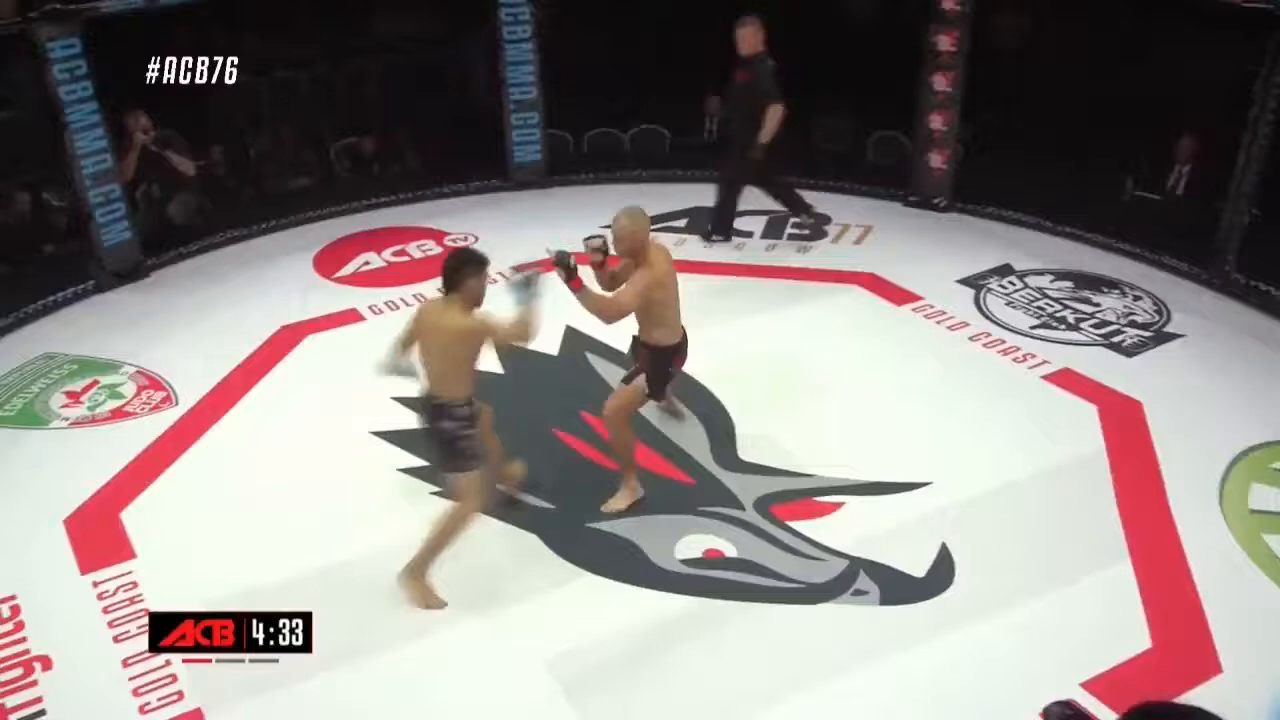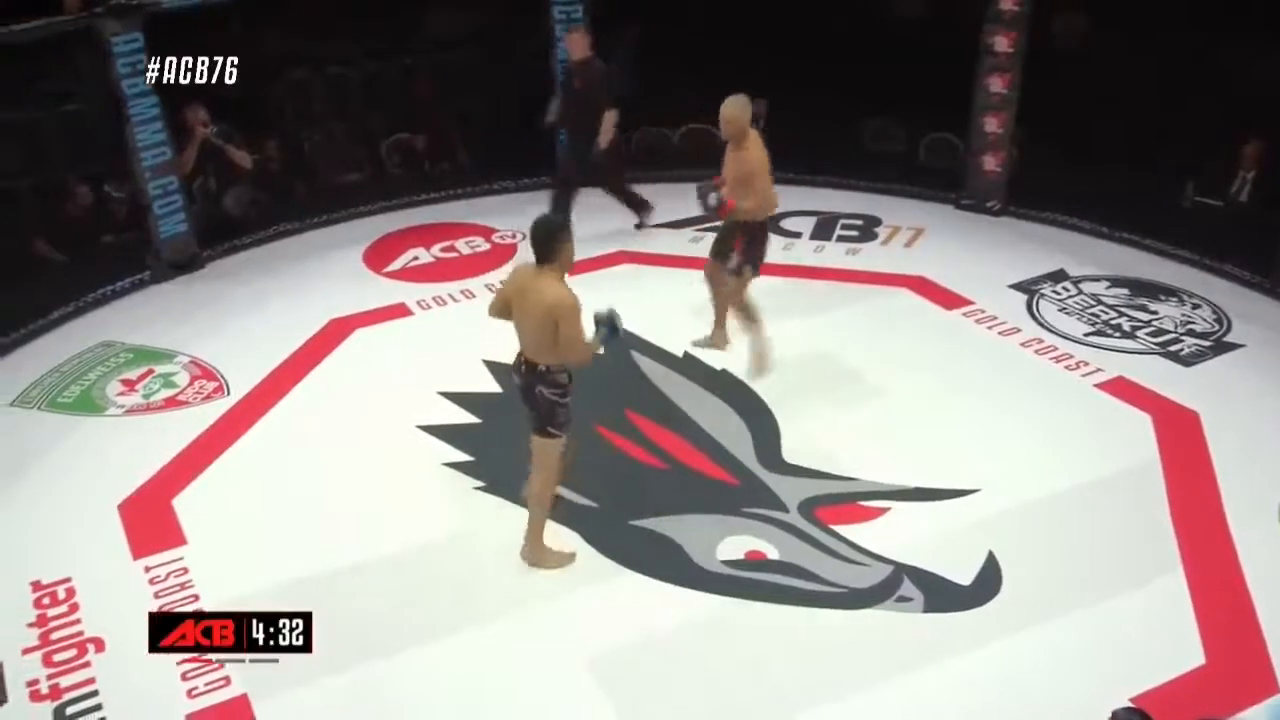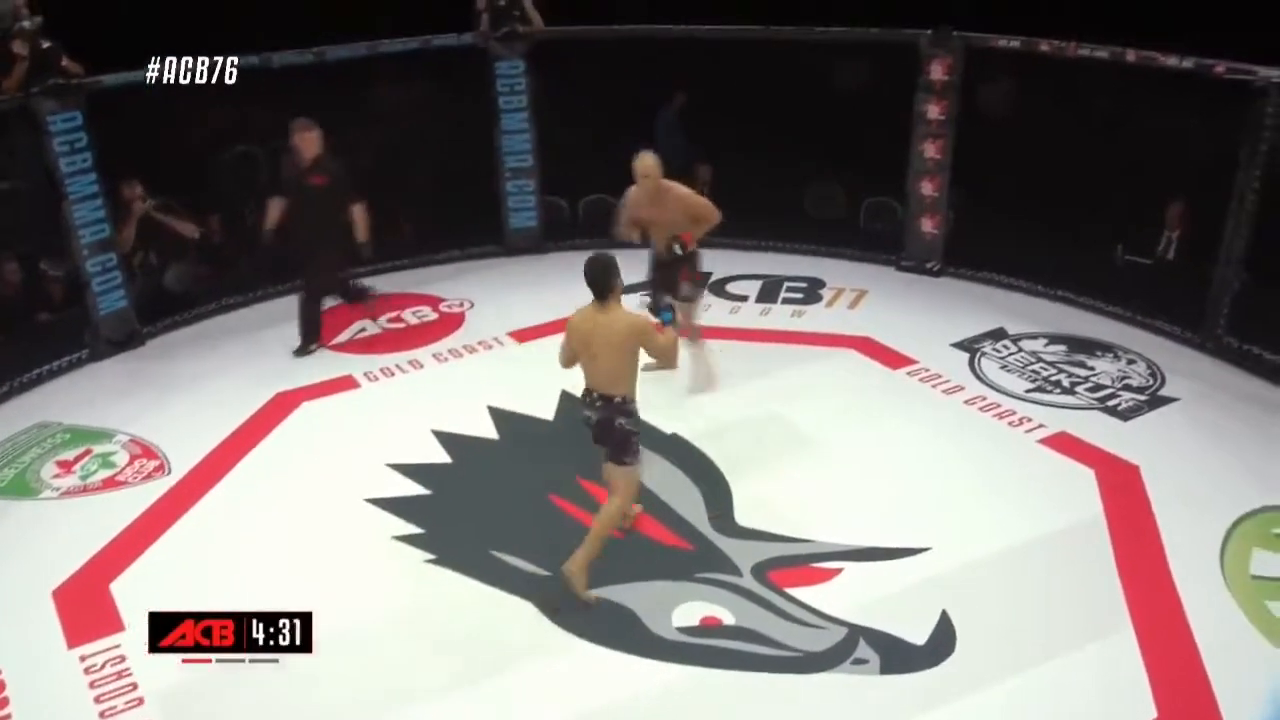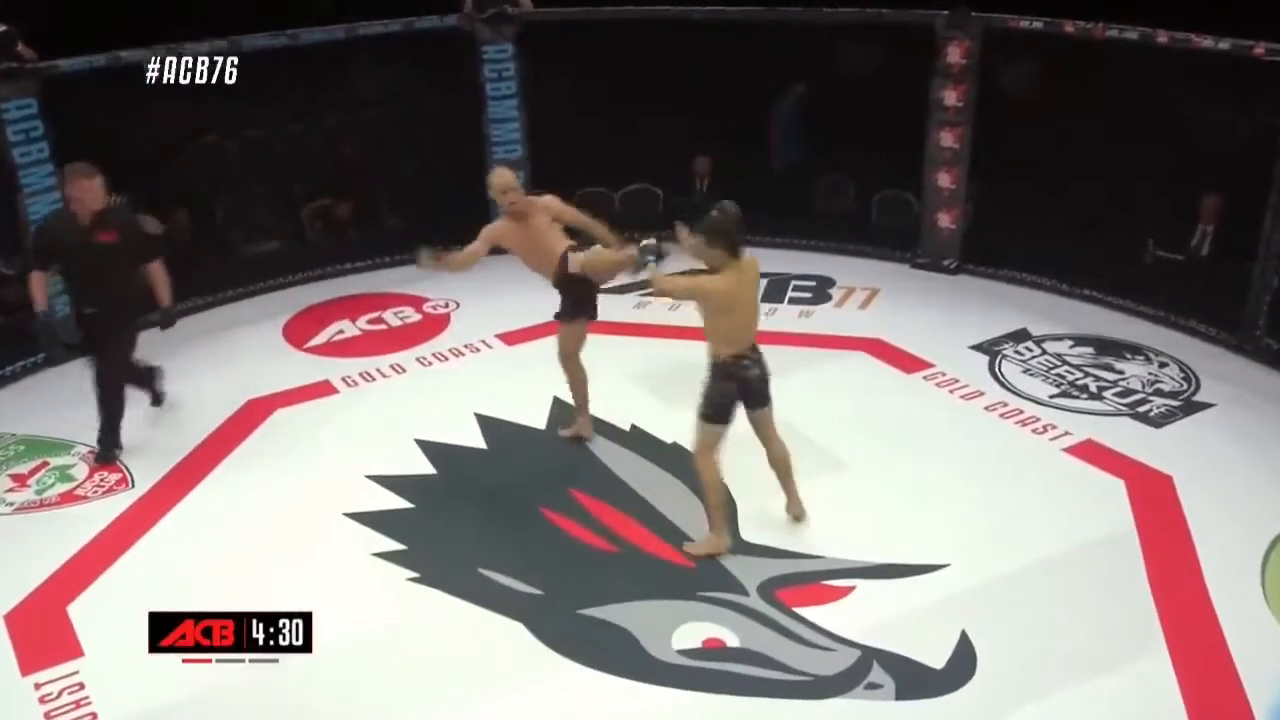
dt=1s
person 1, frame 1
left shoulder: (428, 310)
right shoulder: (470, 325)
left elbow: (404, 342)
right elbow: (521, 334)
left wrist: (396, 361)
right wrist: (526, 298)
left hip: (437, 401)
right hip: (450, 416)
left knee: (484, 417)
right knee: (470, 502)
left ankle: (503, 473)
right ankle: (416, 572)
person 1, frame 2
left shoulder: (518, 275)
right shoulder: (563, 299)
left elbow: (497, 311)
right elbow: (577, 356)
right wrist: (604, 335)
left hip: (523, 368)
right hip: (550, 381)
left knee: (545, 439)
right knee: (549, 464)
left ankle: (535, 489)
right ankle: (534, 544)
person 1, frame 3
left shoulder: (576, 321)
right shoulder: (635, 323)
left elbow: (566, 361)
right elbow: (669, 353)
right wrist: (667, 321)
left hip: (590, 406)
right hip: (620, 412)
left knee: (615, 468)
right knee: (622, 494)
left ankle: (624, 518)
right ankle: (579, 562)
person 1, frame 4
left shoulder: (708, 286)
right shoulder: (751, 266)
left elbow: (664, 286)
left wrist: (650, 268)
left hip: (725, 374)
right hip: (754, 364)
left knee: (703, 455)
right knee: (770, 437)
left ankle: (718, 535)
right ankle: (794, 502)
person 2, frame 1
left shoulder: (650, 274)
right shoulder: (649, 251)
left elbow: (611, 312)
right elbow: (610, 283)
left wrist: (574, 281)
right wrist: (598, 261)
left hip: (663, 353)
right hip: (653, 340)
left knee: (614, 414)
right knee: (641, 369)
left ankle: (630, 486)
right ankle: (669, 402)
person 2, frame 2
left shoulder: (754, 156)
right shoulder: (736, 139)
left elbow: (768, 204)
left wrist: (726, 205)
right wrist: (718, 184)
left hip: (750, 229)
right hip: (732, 223)
left knee: (732, 294)
right knee: (713, 276)
left ankle: (759, 342)
right ankle: (718, 334)
person 2, frame 3
left shoulder: (681, 195)
right shoulder: (633, 196)
left elbow: (714, 216)
right elbow: (623, 227)
left wrist: (689, 237)
right wrist: (638, 233)
left hip: (684, 259)
right hip: (659, 258)
left knee: (685, 319)
right knee: (662, 311)
left ankle: (701, 360)
right ankle: (668, 358)
person 2, frame 4
left shoulder: (548, 204)
right shoulder: (497, 230)
left elbow: (588, 224)
right elbow: (465, 259)
left wrist: (617, 246)
right wrist: (436, 260)
left hip: (576, 265)
right hip: (568, 285)
right knee: (567, 357)
right ankle: (583, 422)
person 3, frame 1
left shoulder: (763, 68)
right shoulder: (747, 65)
left elbow: (776, 108)
left wrist: (762, 142)
right wrist: (728, 127)
left hip: (753, 139)
right hip: (743, 136)
left knee: (730, 181)
right knee: (767, 179)
left ankle: (720, 229)
right ankle: (804, 211)
person 3, frame 2
left shoulder: (597, 72)
right shoulder: (572, 69)
left elbow: (610, 112)
right elbow: (563, 96)
left wrist: (601, 145)
right wrist: (552, 116)
left hip: (591, 141)
right hip: (578, 138)
left knee: (564, 184)
right knee: (610, 179)
right ankle: (641, 208)
person 3, frame 3
left shoulder: (333, 169)
right shoulder: (289, 168)
left elbow: (356, 205)
right elbow: (279, 198)
left wrist: (362, 239)
right wrist: (269, 228)
left hip: (329, 240)
right hip: (301, 239)
left knee: (313, 289)
right knee: (325, 283)
left ankle: (311, 338)
right ankle: (361, 295)
person 3, frame 4
left shoulder: (122, 221)
right shoulder: (53, 228)
left elbow: (152, 263)
right elbow: (38, 272)
left wrist: (165, 305)
right wrist: (43, 315)
left hip: (120, 313)
right hip: (85, 315)
left knee: (109, 378)
right knee: (112, 370)
left ankle: (109, 443)
right ankle: (149, 378)
